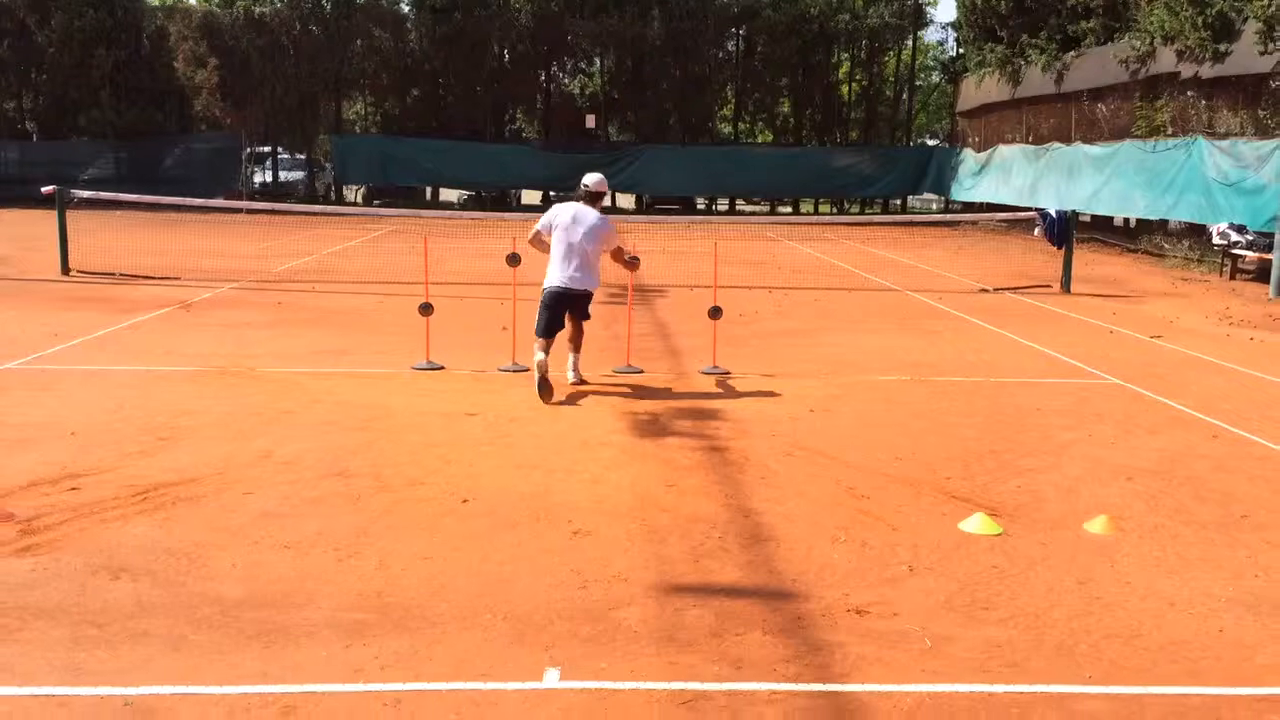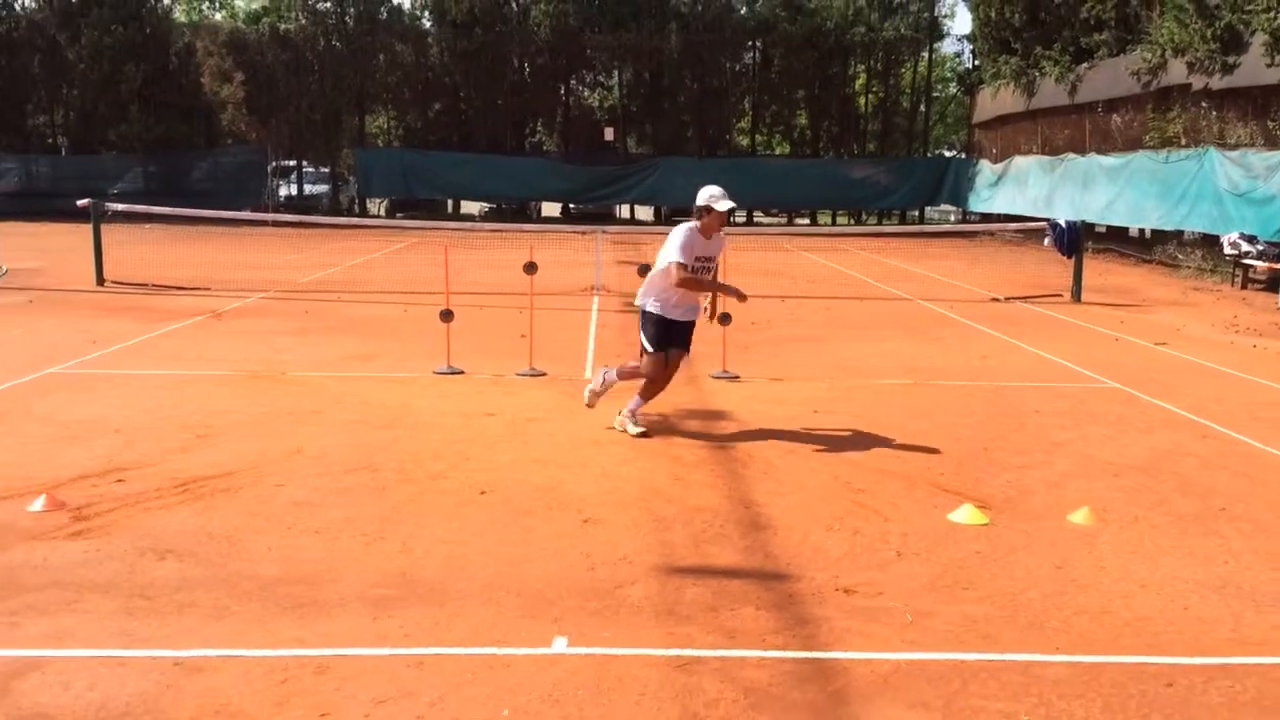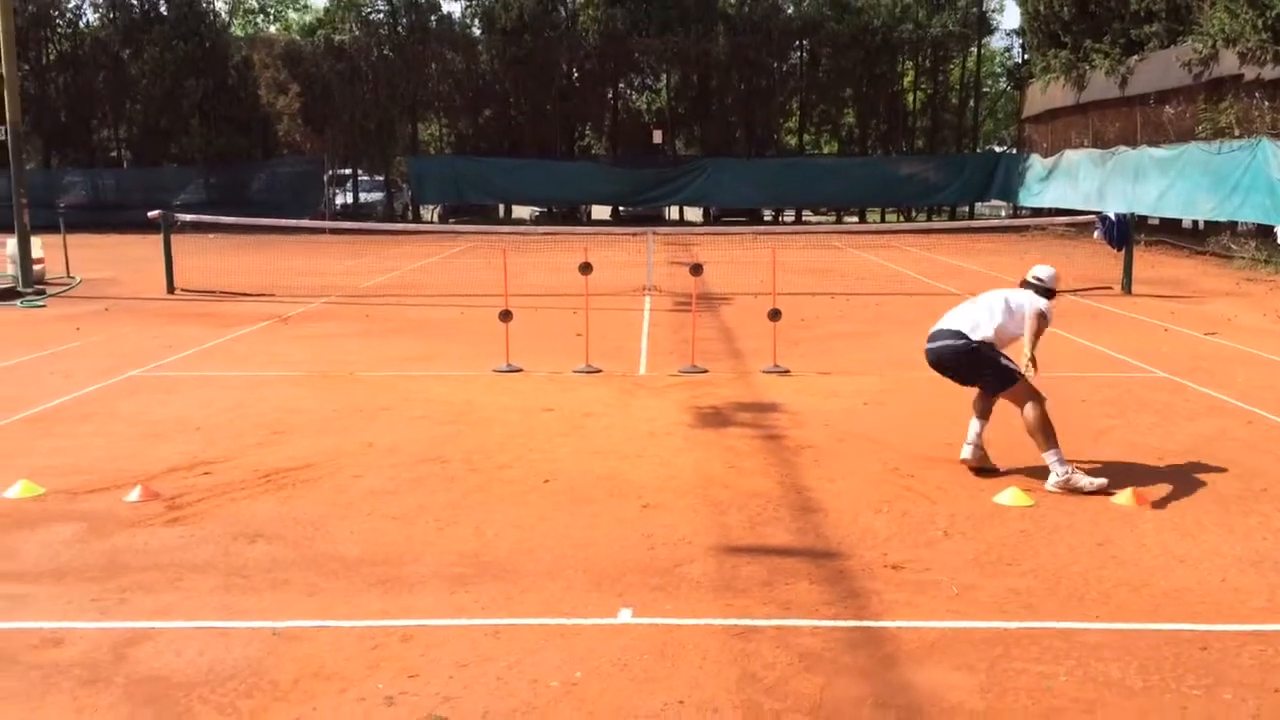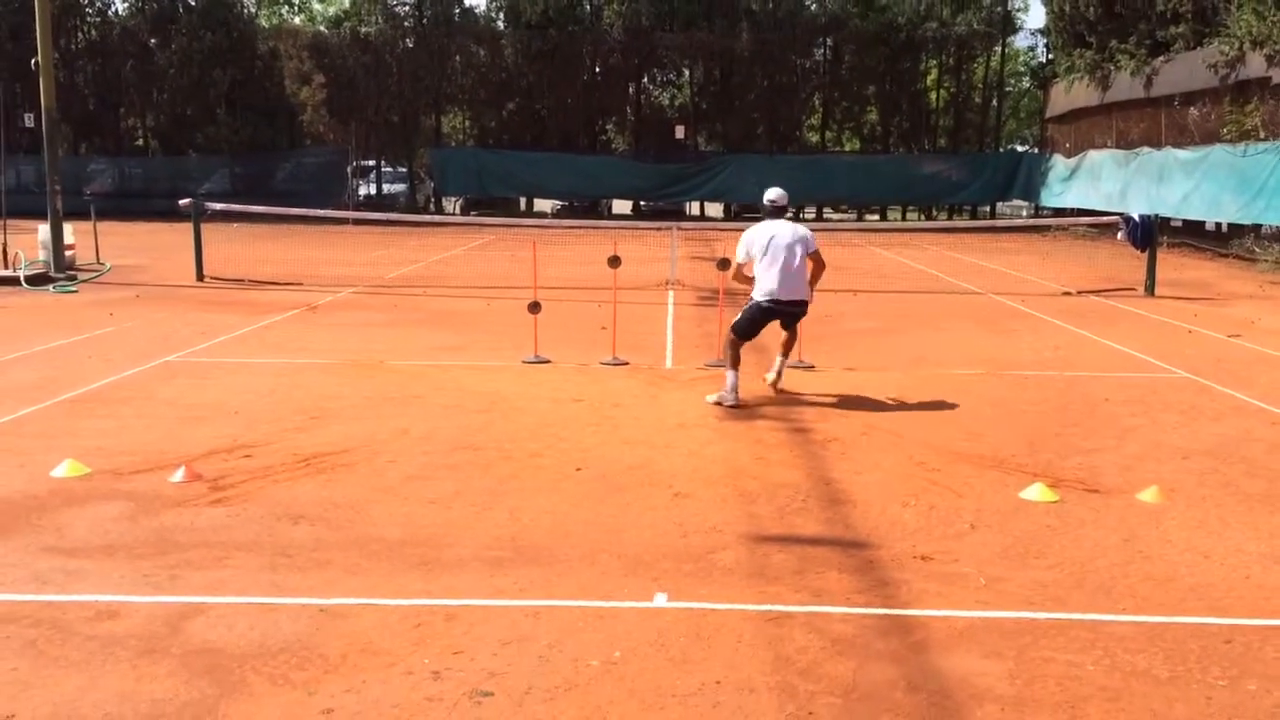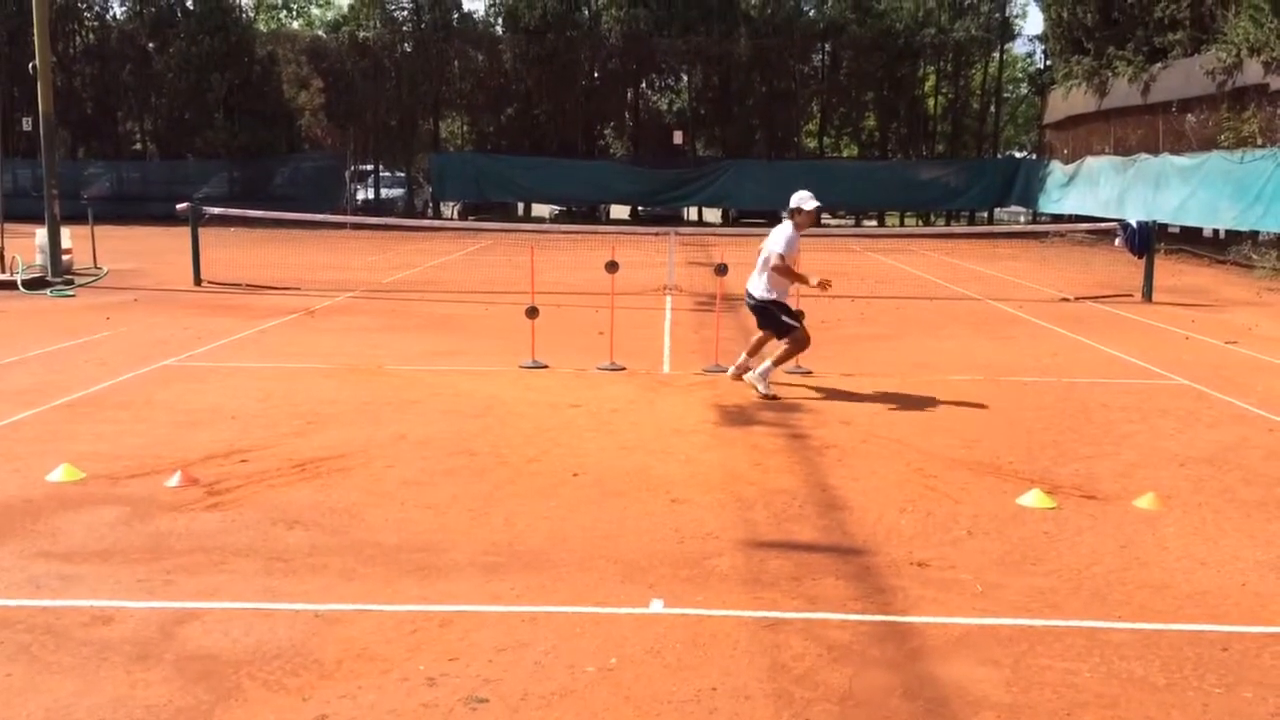
dt=1s
person 1, frame 1
left shoulder: (558, 210)
right shoulder: (603, 223)
left elbow: (533, 239)
right elbow: (617, 254)
right wrist: (629, 263)
left hip: (555, 285)
right hip: (584, 287)
left knee: (543, 340)
right knee: (575, 320)
left ankle: (541, 363)
right ankle: (573, 369)
person 1, frame 2
left shoulder: (718, 239)
right shoulder: (683, 235)
right elbow: (680, 279)
left wrist: (713, 299)
right wrist: (723, 288)
left hip: (684, 313)
right hip: (656, 308)
left knee: (665, 373)
right knee: (652, 371)
left ankle: (628, 415)
right ankle: (605, 378)
person 1, frame 3
left shoulder: (999, 296)
right shoulder: (1038, 303)
right elbow: (1034, 319)
left wrist: (1014, 380)
right wrist: (1028, 353)
left hip: (936, 344)
right hip: (963, 344)
left knee: (991, 388)
right knee: (1030, 399)
left ankle: (973, 447)
right ankle: (1060, 473)
person 1, frame 4
left shoulder: (751, 234)
right shoulder: (802, 231)
left elbow: (736, 275)
right elbow: (819, 264)
right wrist: (810, 286)
left hip: (764, 299)
right hip: (797, 301)
left knee: (732, 341)
right knee: (790, 327)
left ankle: (730, 392)
right ankle: (776, 373)
person 1, frame 5
left shoulder: (784, 230)
right shoulder: (787, 234)
left elbow: (762, 249)
right elbow: (776, 265)
right wrist: (808, 280)
left hip: (757, 292)
right hip: (766, 298)
left knee: (768, 332)
right knee: (801, 340)
left ankle: (739, 367)
right ankle: (759, 374)
